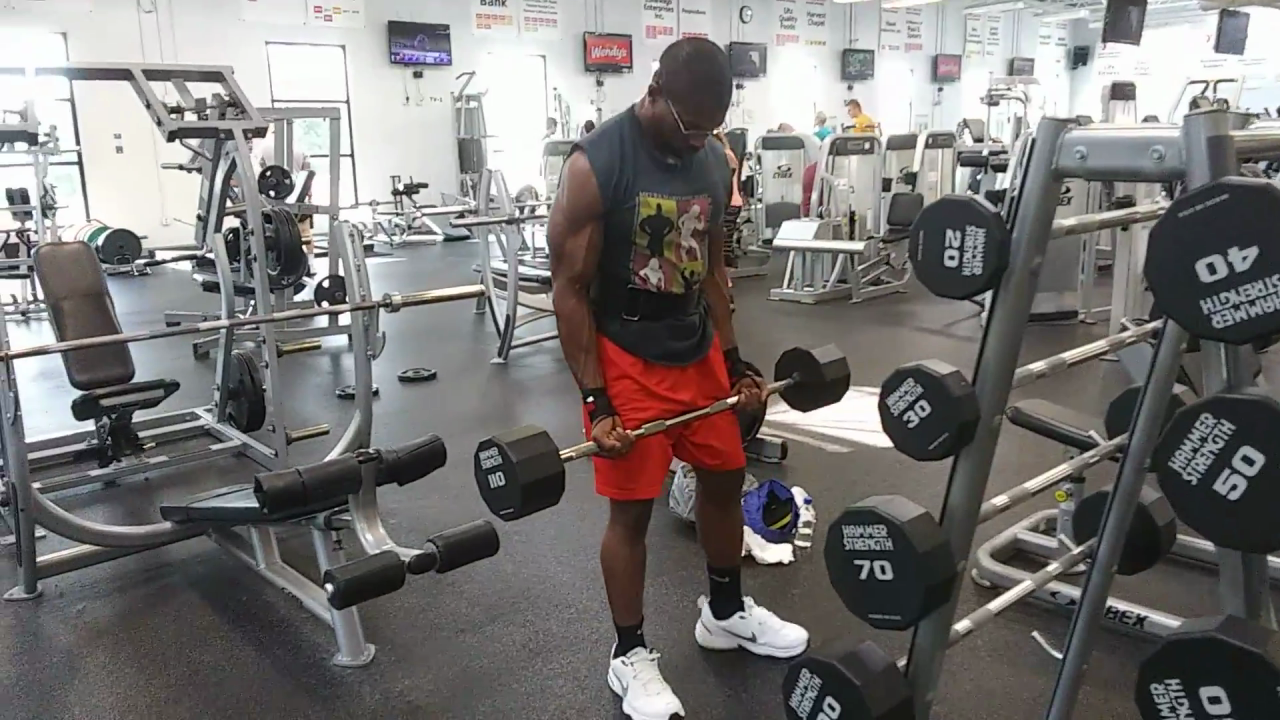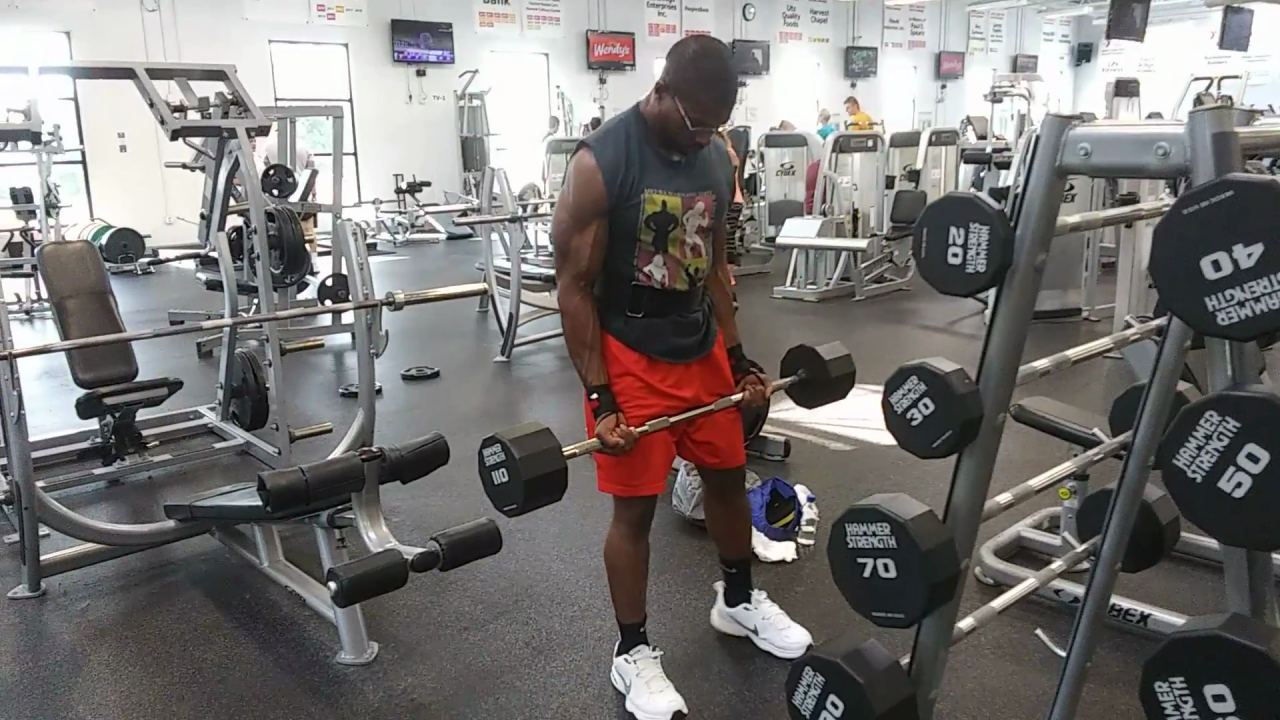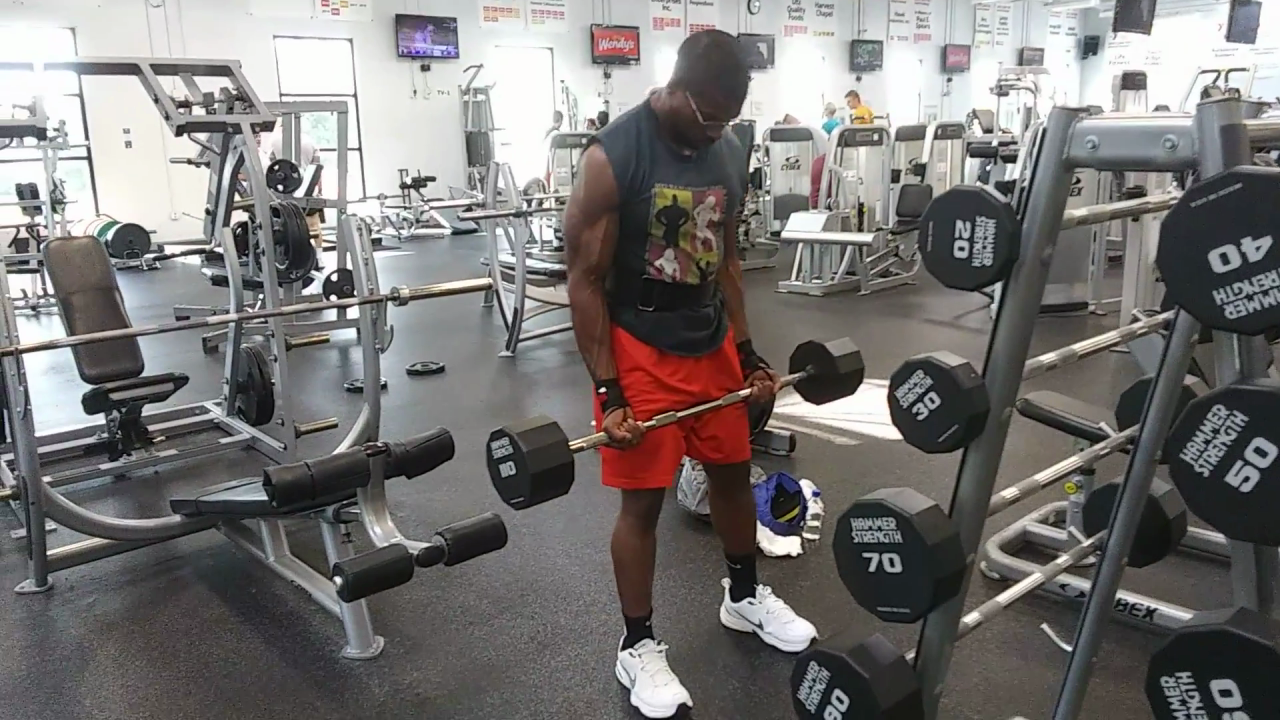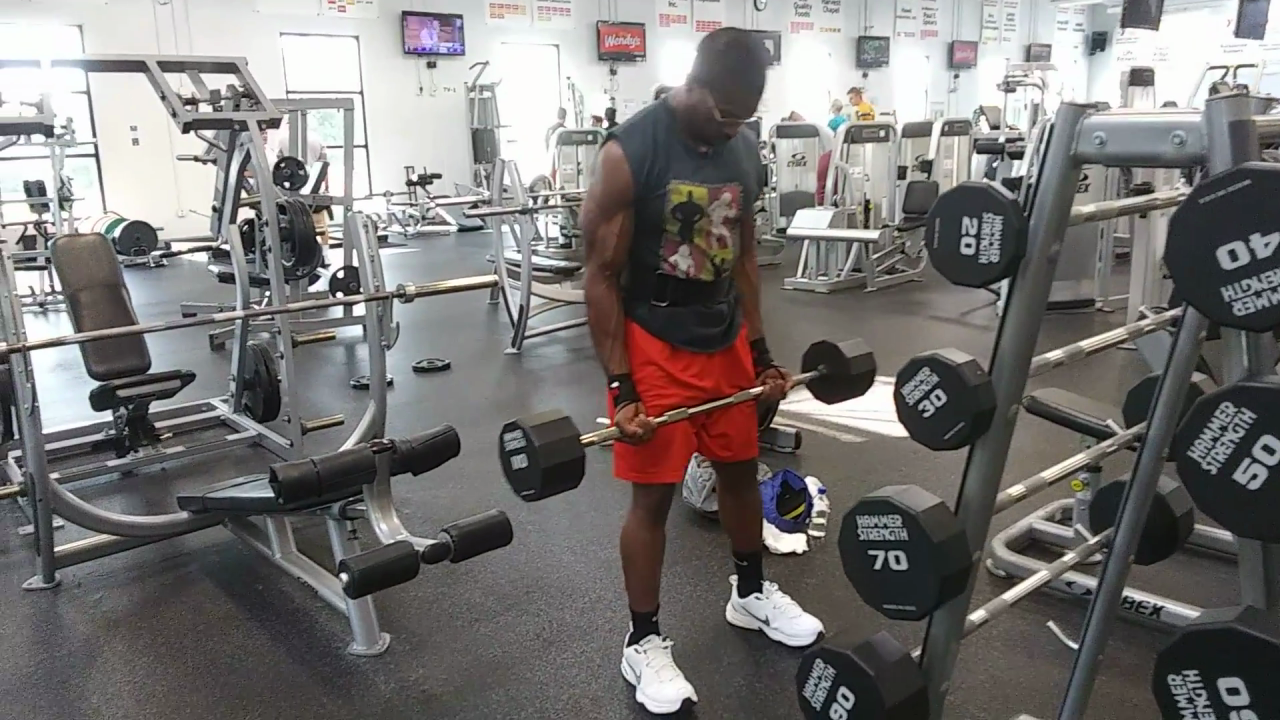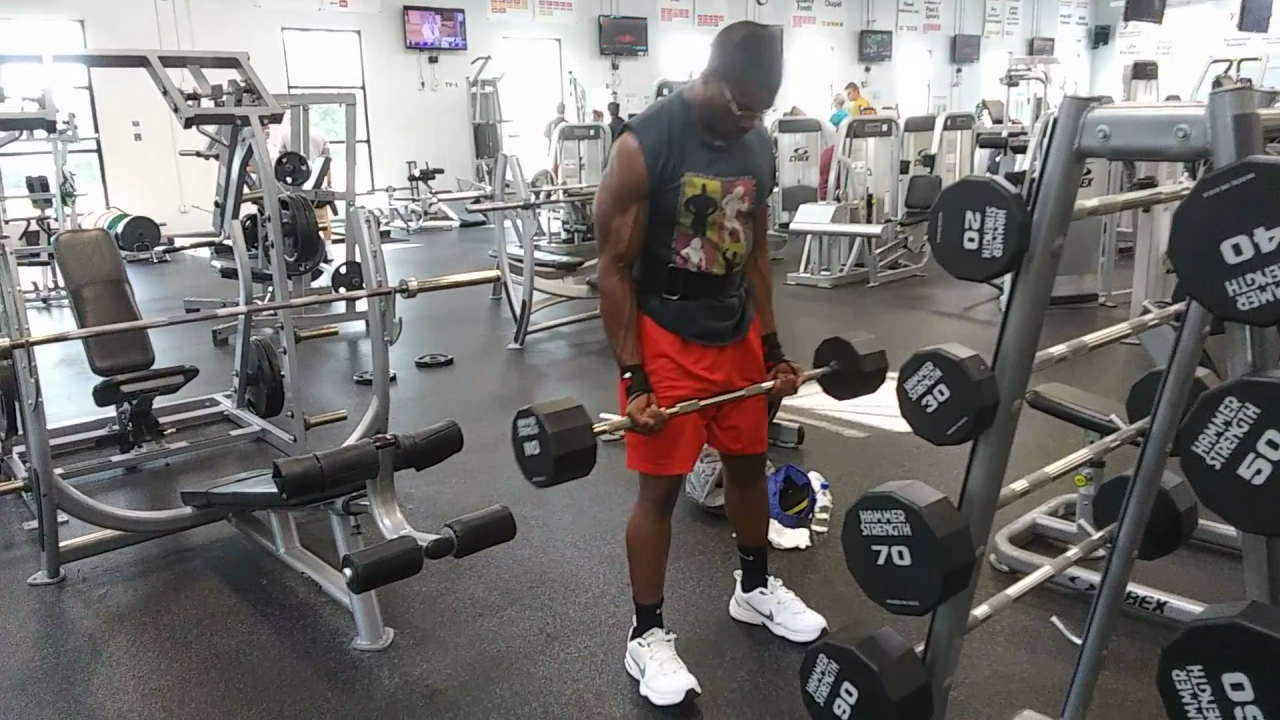
dt=0.1s
person 1, frame 1
left shoulder: (714, 162)
right shoulder: (594, 166)
right elbow: (570, 291)
left wrist: (734, 360)
right wrist: (596, 401)
left hip: (699, 352)
right hip: (627, 361)
left knee: (725, 480)
right knee: (631, 509)
left ankle: (725, 610)
right ankle: (629, 655)
person 1, frame 2
left shoulder: (717, 159)
right shoulder: (600, 163)
right elbow: (575, 288)
left wrist: (738, 357)
right wrist: (599, 399)
left hip: (703, 349)
right hip: (631, 359)
left knee: (728, 477)
right knee: (635, 506)
left ankle: (738, 599)
right ankle: (632, 652)
person 1, frame 3
left shoulder: (729, 154)
right shoulder: (612, 157)
right elbow: (585, 281)
left wrist: (747, 353)
right wrist: (608, 392)
left hip: (712, 343)
right hip: (641, 349)
left knee: (733, 473)
right knee: (642, 499)
left ankle: (744, 596)
right ankle: (637, 647)
person 1, frame 4
left shoulder: (744, 152)
right shoulder: (629, 153)
right elbow: (601, 276)
left wrist: (760, 351)
right wrist: (620, 388)
left hip: (726, 340)
right hip: (654, 346)
left knee: (741, 471)
right knee: (653, 494)
left ankle: (750, 592)
right ankle: (643, 643)
person 1, frame 5
left shoulder: (759, 147)
right shoulder: (643, 145)
right elbow: (614, 268)
left wrist: (771, 346)
right wrist: (634, 377)
left hip: (737, 333)
right hip: (665, 337)
left knee: (748, 464)
right knee: (660, 487)
left ankle: (755, 586)
right ankle: (646, 636)
